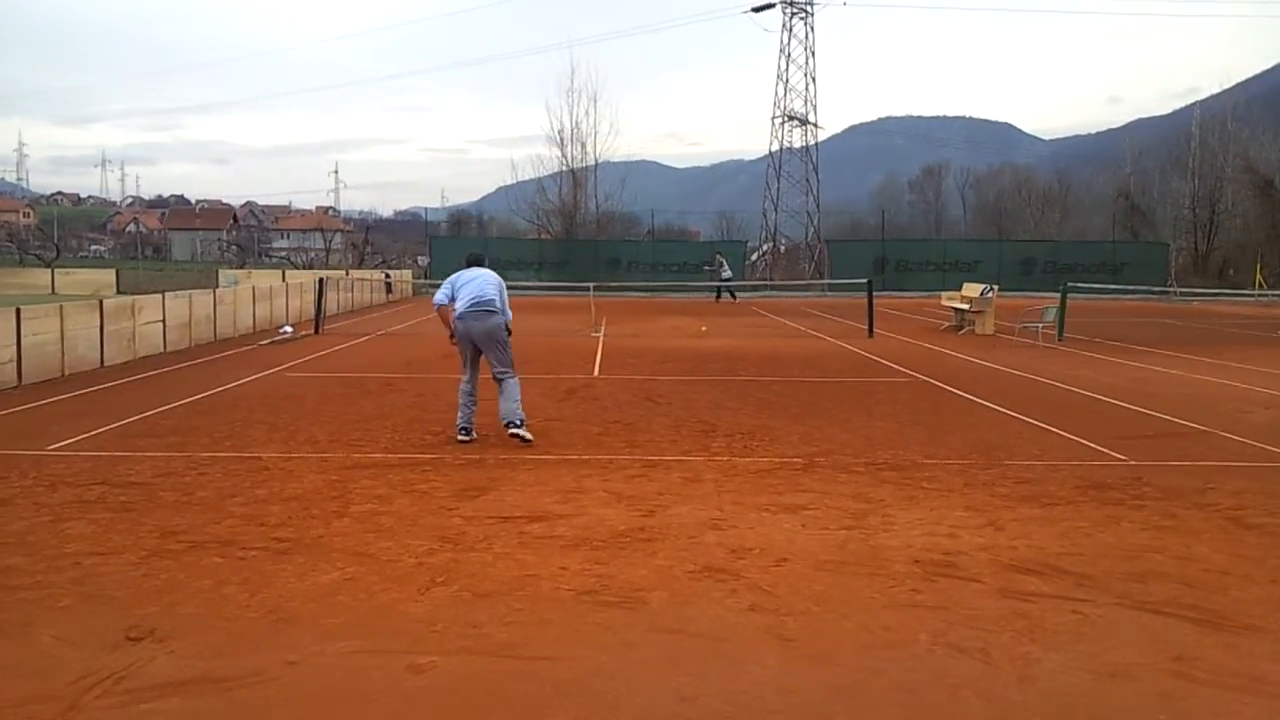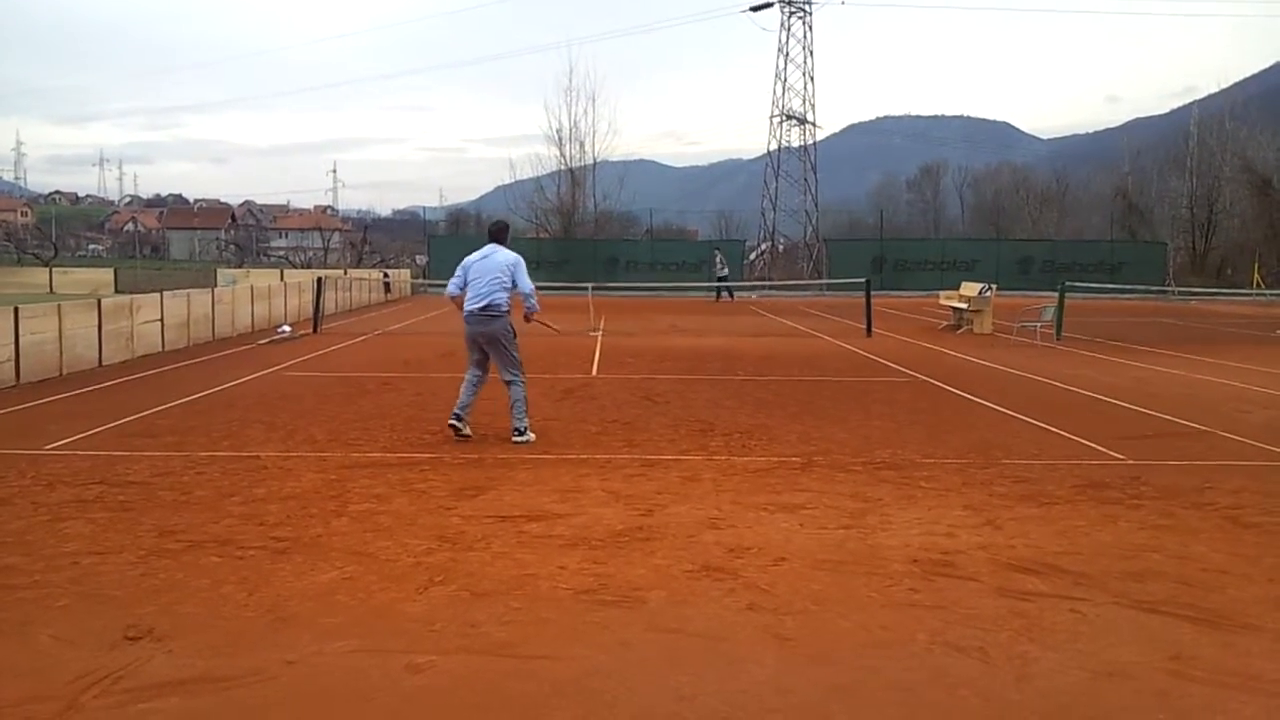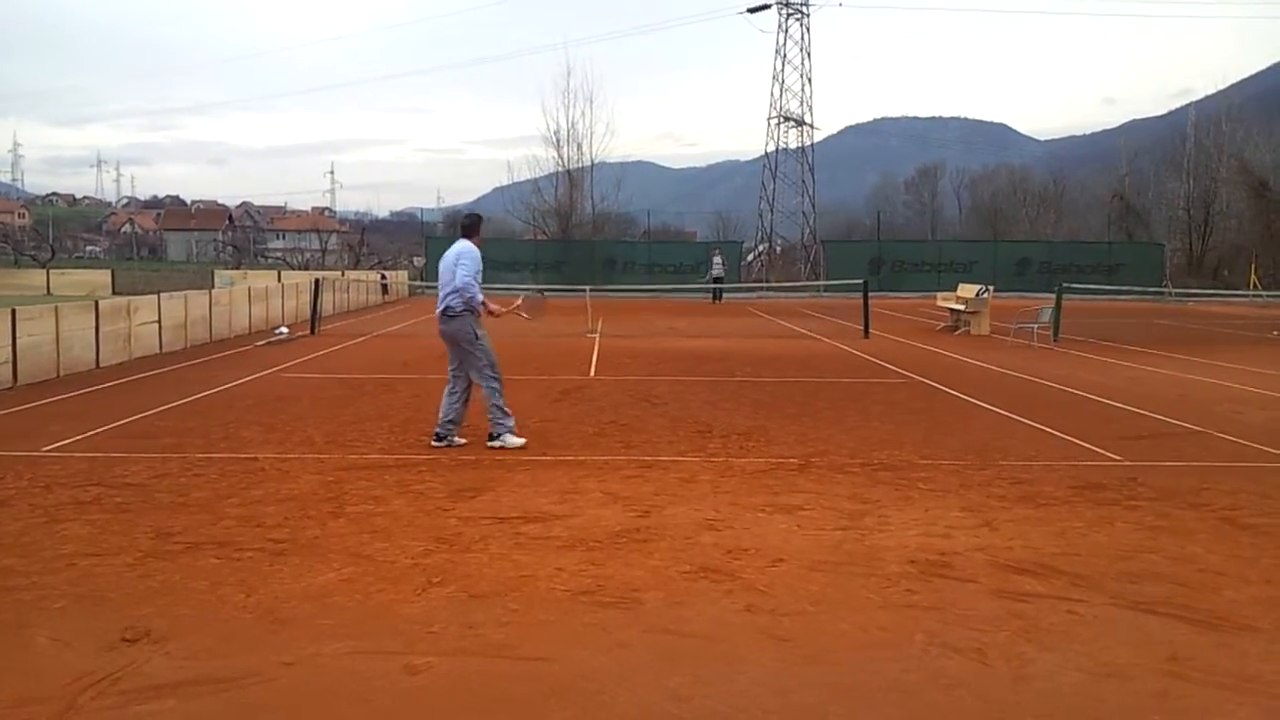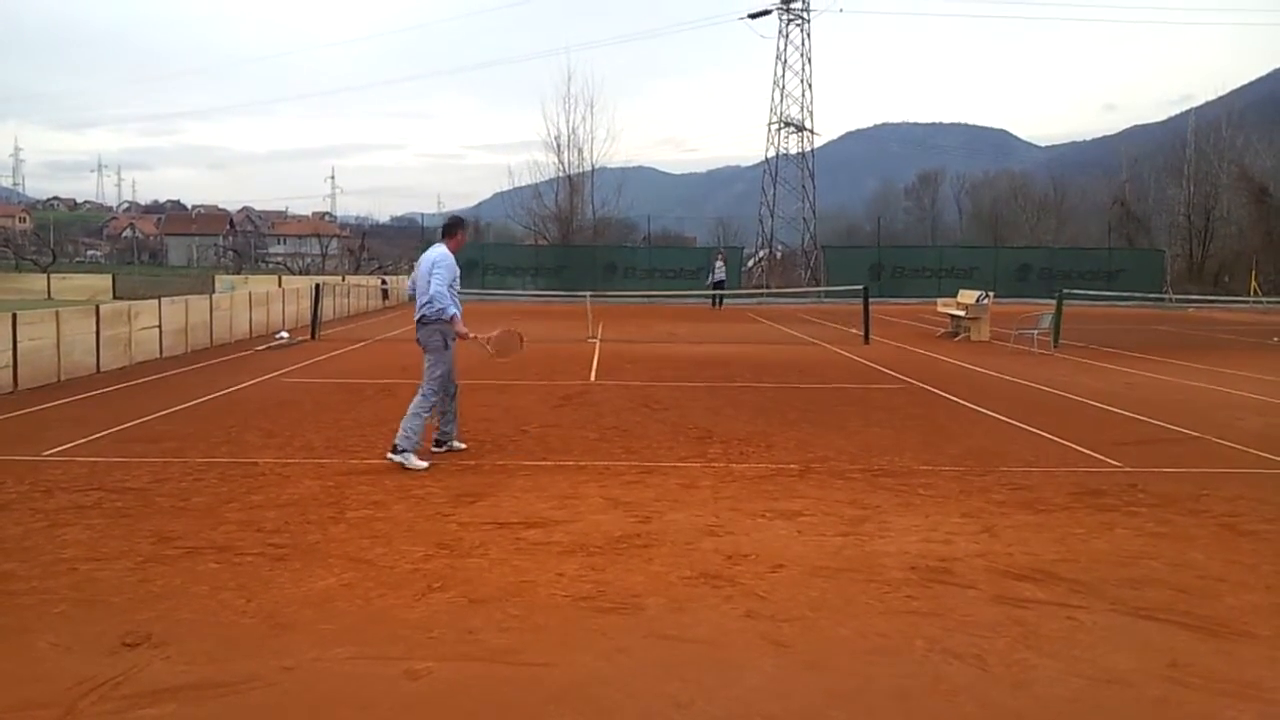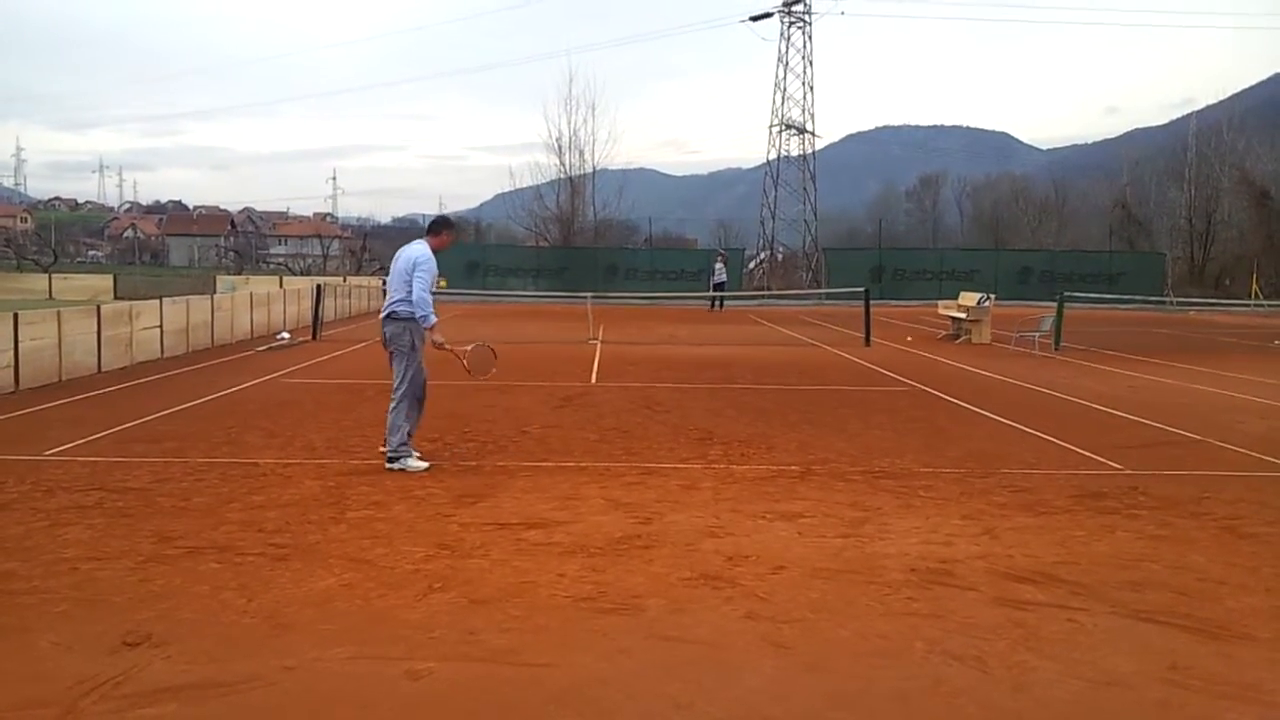
dt=0.4s
person 1, frame 1
left shoulder: (455, 278)
right shoulder: (494, 277)
left elbow: (439, 302)
right elbow: (505, 313)
left wrist: (450, 329)
left hip: (463, 323)
right hip: (491, 321)
left knee: (468, 377)
right knee: (505, 375)
left ankle: (465, 428)
right ankle: (514, 423)
person 1, frame 2
left shoulder: (470, 259)
right shoulder: (513, 258)
left elbow: (452, 292)
right elbow: (526, 290)
right wrist: (530, 312)
left hip: (472, 322)
right hip: (497, 321)
left knee: (475, 371)
right knee: (514, 375)
left ankle: (459, 416)
right ankle: (520, 429)
person 1, frame 3
left shoulder: (450, 252)
right shoulder: (470, 250)
right elbow: (465, 283)
left wrist: (482, 305)
right wrist: (487, 304)
left hip: (448, 321)
right hip: (463, 320)
left knee: (458, 379)
right knee: (490, 375)
left ankle: (444, 433)
right ankle: (500, 432)
person 1, frame 4
left shoulder: (429, 255)
right shoulder: (445, 257)
left elbow: (412, 290)
right elbow: (439, 292)
right wrist: (456, 322)
left hip: (426, 325)
right hip: (439, 328)
left knee: (447, 386)
right knee: (432, 390)
left ankle: (445, 438)
right ankle: (403, 448)
person 1, frame 5
left shoulder: (406, 250)
right shoulder: (425, 257)
left elbow: (392, 284)
right elbow: (420, 297)
right wrist: (434, 329)
left hip: (393, 323)
right hip: (406, 326)
left knee: (415, 387)
right knee: (405, 391)
left ankle: (398, 443)
right ankle: (398, 455)
